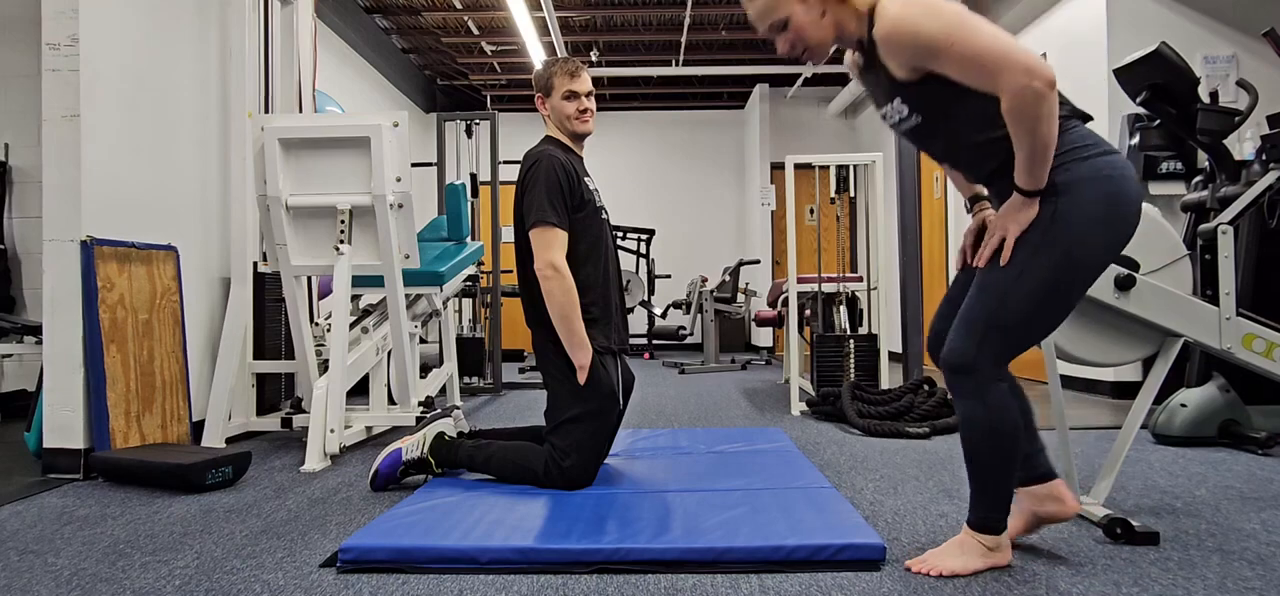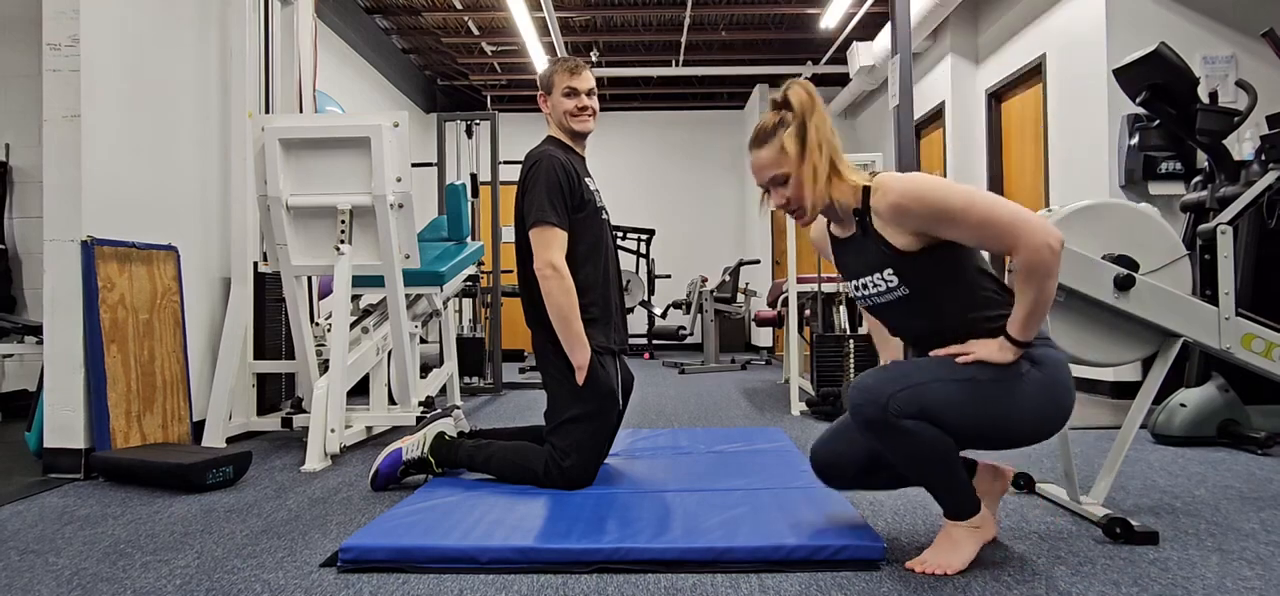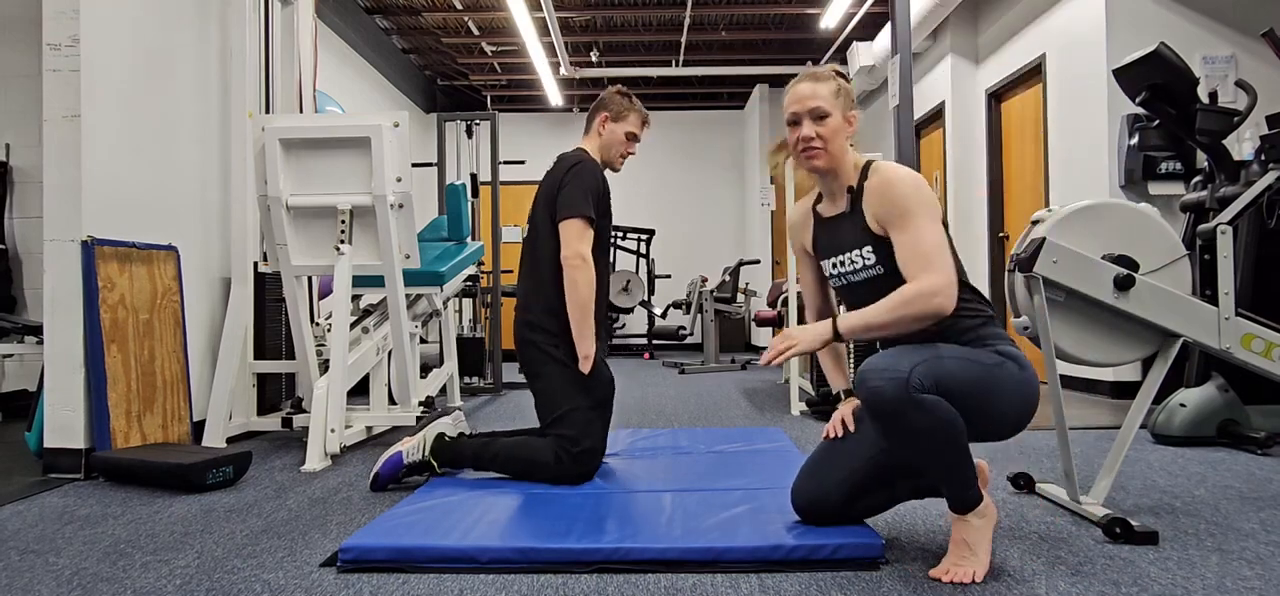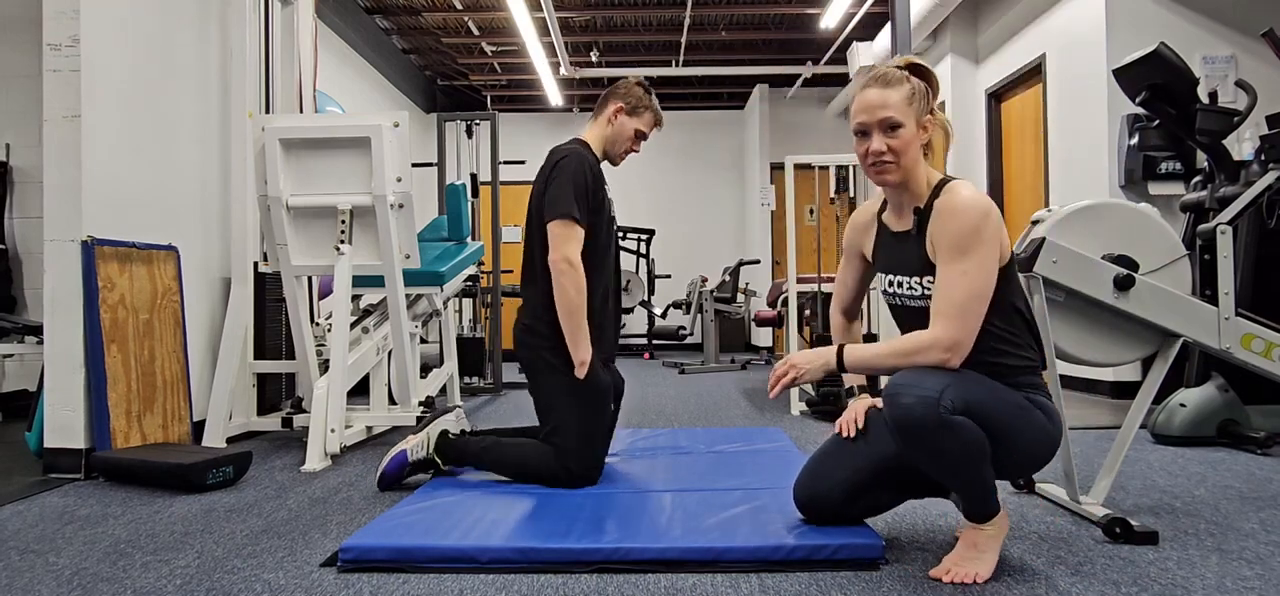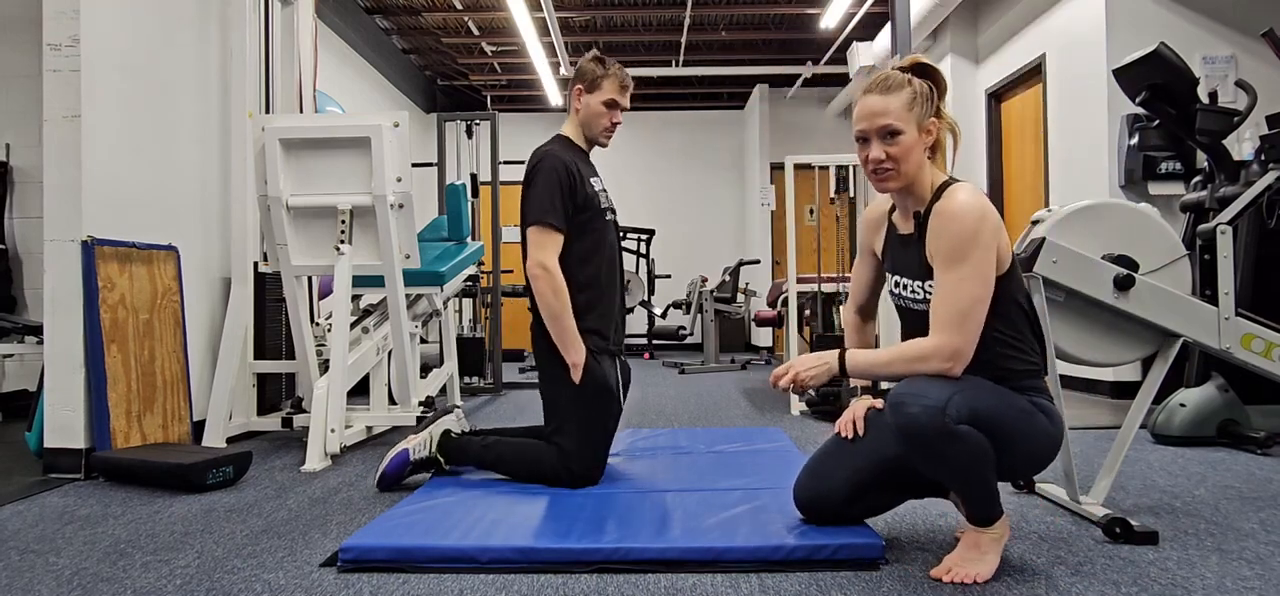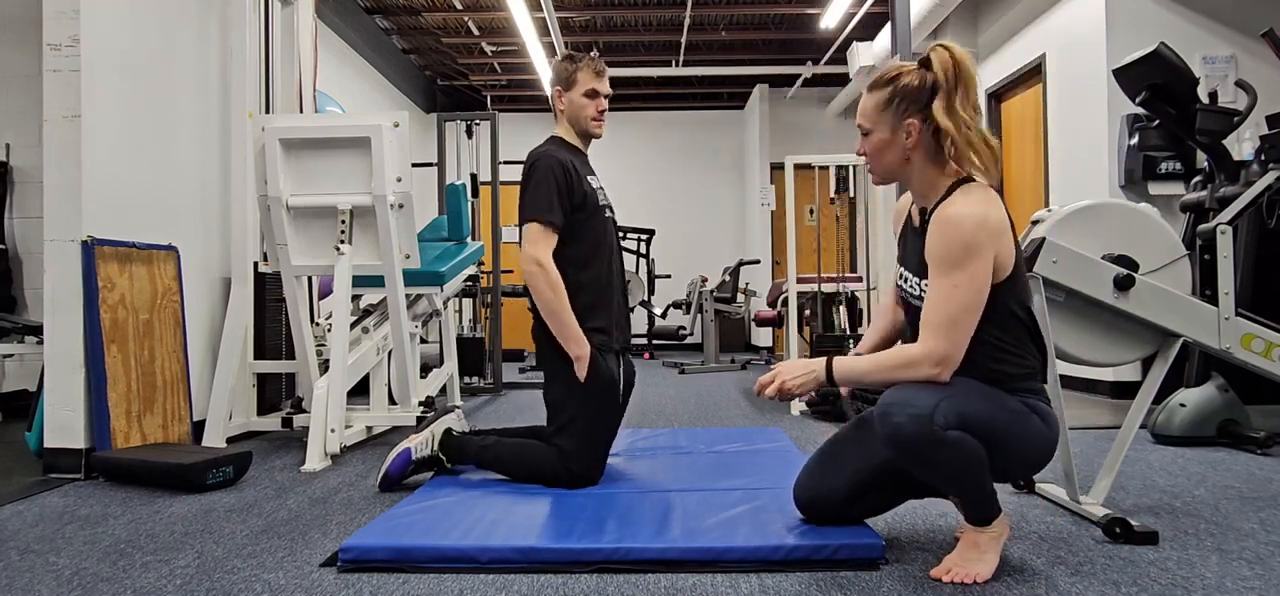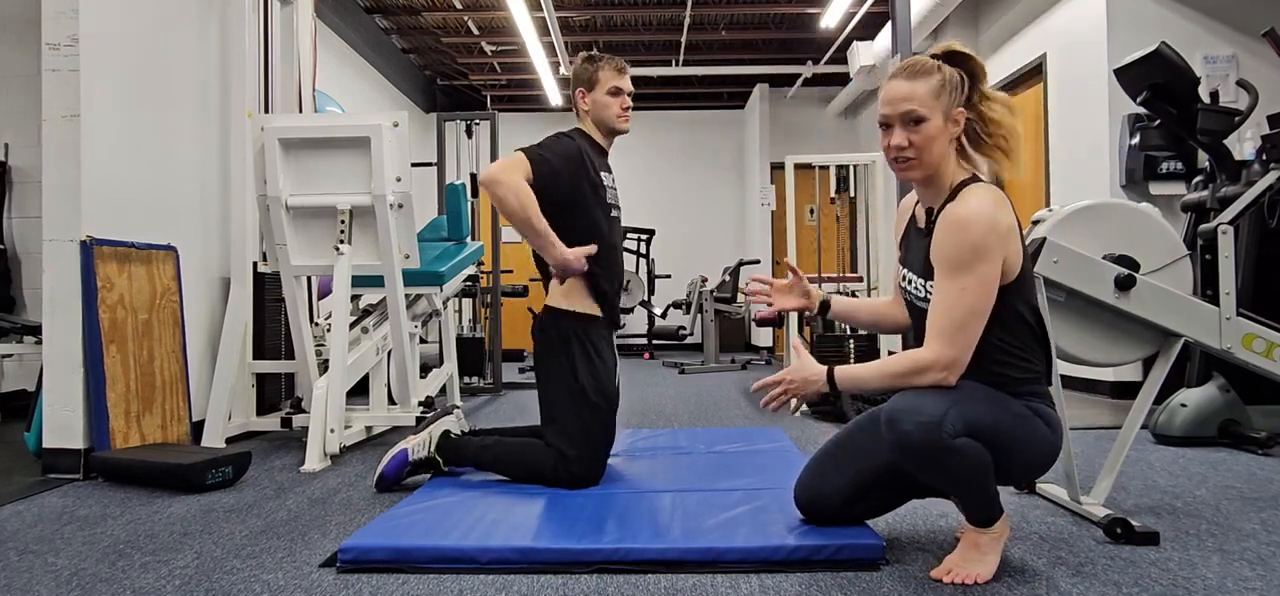
dt=0.7s
person 1, frame 1
right shoulder: (858, 55)
left elbow: (1029, 76)
left wrist: (1027, 195)
right wrist: (977, 203)
left hip: (1082, 190)
right hip: (1038, 198)
left knee: (969, 358)
right knee: (950, 347)
left ankle: (987, 534)
right ankle: (1039, 487)
person 1, frame 2
left shoulder: (896, 197)
right shoulder: (823, 234)
left elbow: (1041, 240)
left wrist: (1013, 343)
right wrist: (894, 365)
left hip: (1028, 375)
right hip: (954, 367)
left knee: (874, 398)
right knee: (833, 459)
left ankle: (968, 518)
right ankle: (975, 477)
person 1, frame 3
left shoulder: (891, 183)
right shoulder: (802, 219)
left elbow: (935, 294)
right elbow: (818, 314)
left wrist: (831, 333)
right wrist: (845, 393)
left hip: (990, 370)
right hip: (915, 383)
left knee: (884, 378)
right knee: (815, 499)
left ankle: (972, 509)
right ankle: (954, 473)
person 1, frame 4
left shoulder: (963, 207)
right shoulder: (867, 221)
left elbow: (948, 345)
right elbow: (843, 312)
left wrist: (833, 359)
right wrist: (857, 391)
left hip: (1016, 411)
right hip: (934, 404)
left knee: (915, 394)
right knee: (817, 497)
left ankle: (986, 518)
right ankle: (960, 475)
person 1, frame 5
left shoulder: (961, 210)
right shoulder: (878, 219)
left elbow: (949, 353)
right elbow: (859, 311)
left wrist: (837, 363)
right wrist: (861, 391)
left hip: (1015, 412)
right hip: (937, 404)
left knee: (920, 403)
right knee: (817, 497)
left ankle: (988, 523)
right ankle: (960, 479)
person 1, frame 6
left shoulder: (966, 213)
right shoulder: (908, 207)
left elbow: (936, 358)
left wrist: (825, 370)
right wrist: (858, 358)
left hip: (1011, 415)
right hip: (940, 404)
left knee: (905, 411)
right knee: (817, 497)
left ankle: (986, 522)
right ankle: (961, 477)
person 1, frame 7
left shoulder: (974, 212)
right shoulder: (912, 207)
left elbow: (942, 362)
left wrist: (825, 378)
right wrist: (817, 302)
left hip: (1015, 419)
right hip: (942, 403)
left knee: (915, 416)
right knee: (818, 497)
left ankle: (988, 524)
right ankle: (964, 476)
person 2, frame 1
left shoulder: (571, 165)
right shoulder: (549, 165)
right elbow: (550, 267)
right wrist: (583, 356)
left hip: (598, 345)
right hip: (581, 349)
left knee: (582, 451)
right knee: (571, 469)
left ankle: (454, 436)
right ankle: (436, 448)
person 2, frame 2
left shoulder: (574, 166)
right shoulder: (551, 165)
right elbow: (549, 266)
right wrist: (582, 357)
left hip: (597, 344)
right hip: (580, 349)
left knee: (581, 450)
right knee: (571, 469)
left ankle: (456, 435)
right ankle: (439, 449)
person 2, frame 3
left shoulder: (572, 172)
right shoulder: (584, 171)
right elbow: (575, 259)
left wrist: (586, 347)
right wrist: (587, 350)
left hip: (552, 336)
right hip: (559, 340)
left knee: (584, 447)
right knee: (577, 460)
left ankle: (456, 439)
right ankle: (439, 448)
person 2, frame 4
left shoulder: (585, 167)
right shoulder: (575, 164)
right elbow: (563, 261)
left wrist: (591, 351)
right wrist: (582, 354)
left hip: (573, 344)
right hip: (560, 346)
left knee: (582, 447)
right knee: (578, 466)
left ankle: (460, 437)
right ankle: (445, 445)
person 2, frame 5
left shoulder: (584, 167)
right shoulder: (554, 164)
right elbow: (542, 266)
right wrist: (576, 356)
left hip: (598, 345)
right hip: (578, 349)
left knee: (575, 447)
right knee: (577, 467)
left ankle: (456, 438)
right ankle: (446, 445)
person 2, frame 6
left shoulder: (579, 164)
right shoulder: (552, 163)
right elbow: (537, 262)
right wrist: (579, 350)
left hip: (603, 343)
right hip: (581, 347)
left knee: (581, 448)
right knee: (577, 467)
left ankle: (460, 436)
right ankle: (447, 444)
person 2, frame 7
left shoulder: (596, 159)
right shoulder: (569, 150)
right elbow: (497, 177)
right wrist: (555, 253)
left hip: (591, 332)
right hip: (572, 332)
left knee: (585, 448)
right knee: (577, 466)
left ankle: (457, 438)
right ankle: (444, 446)
